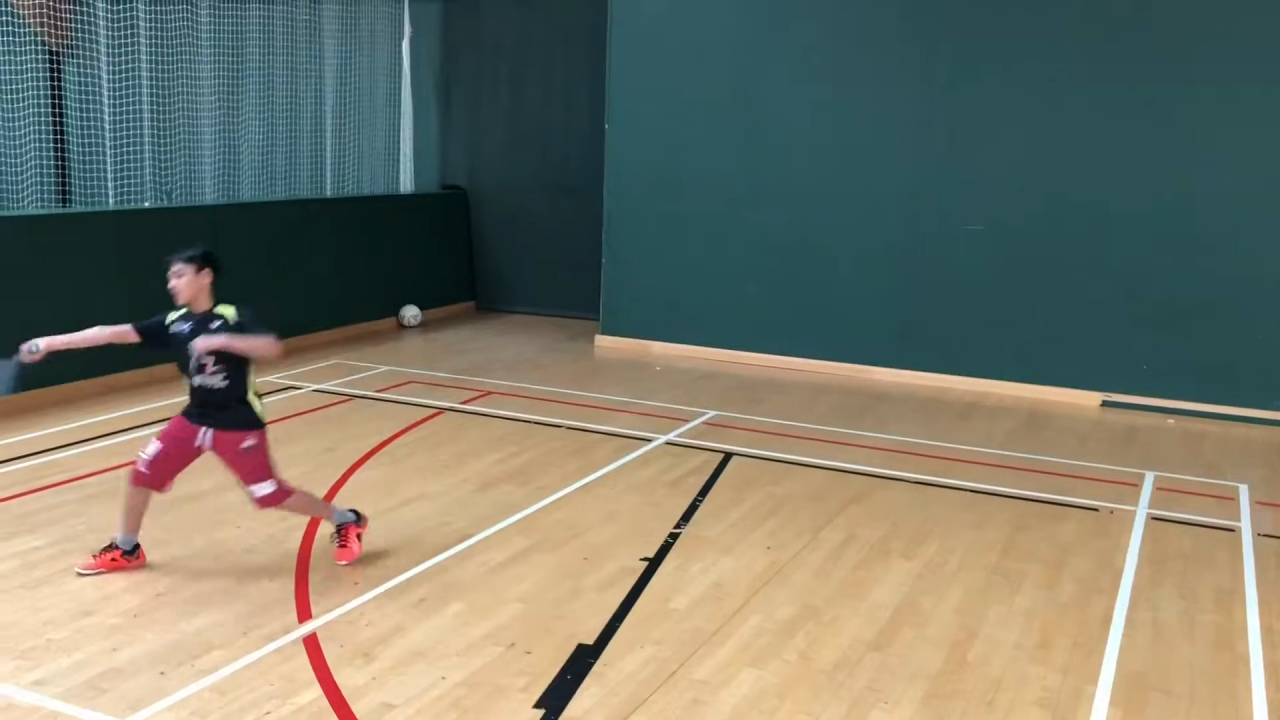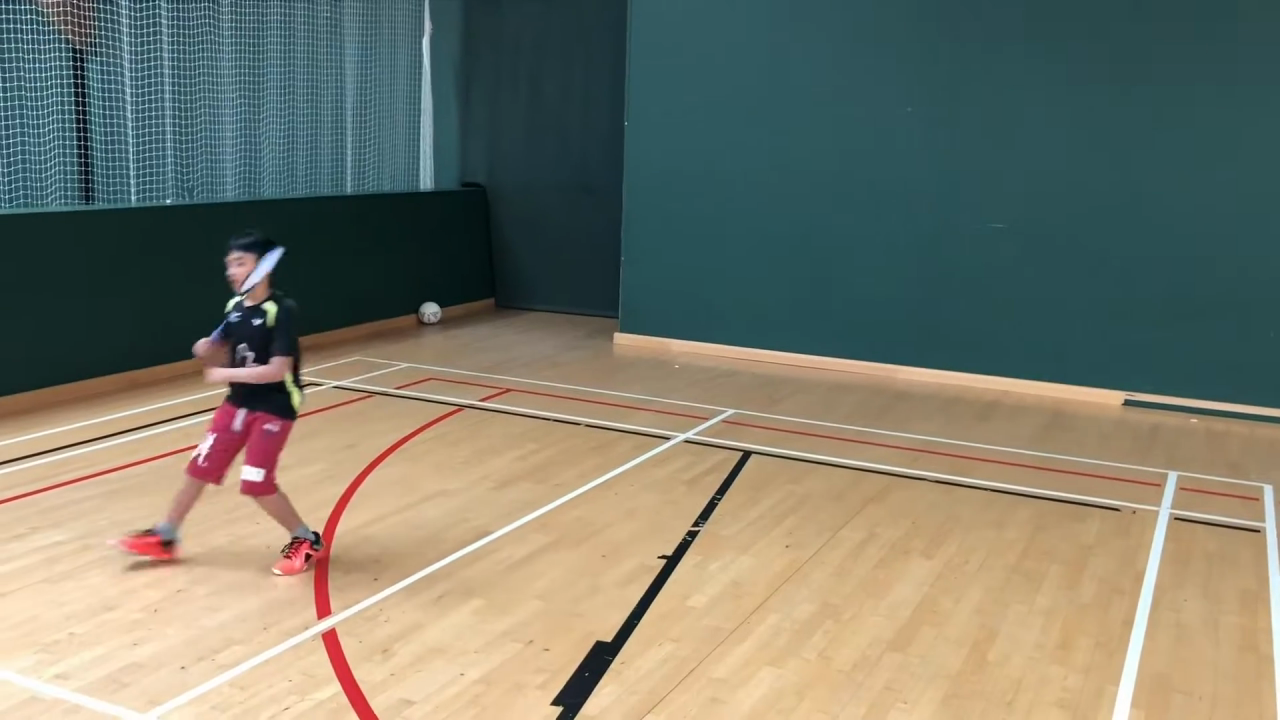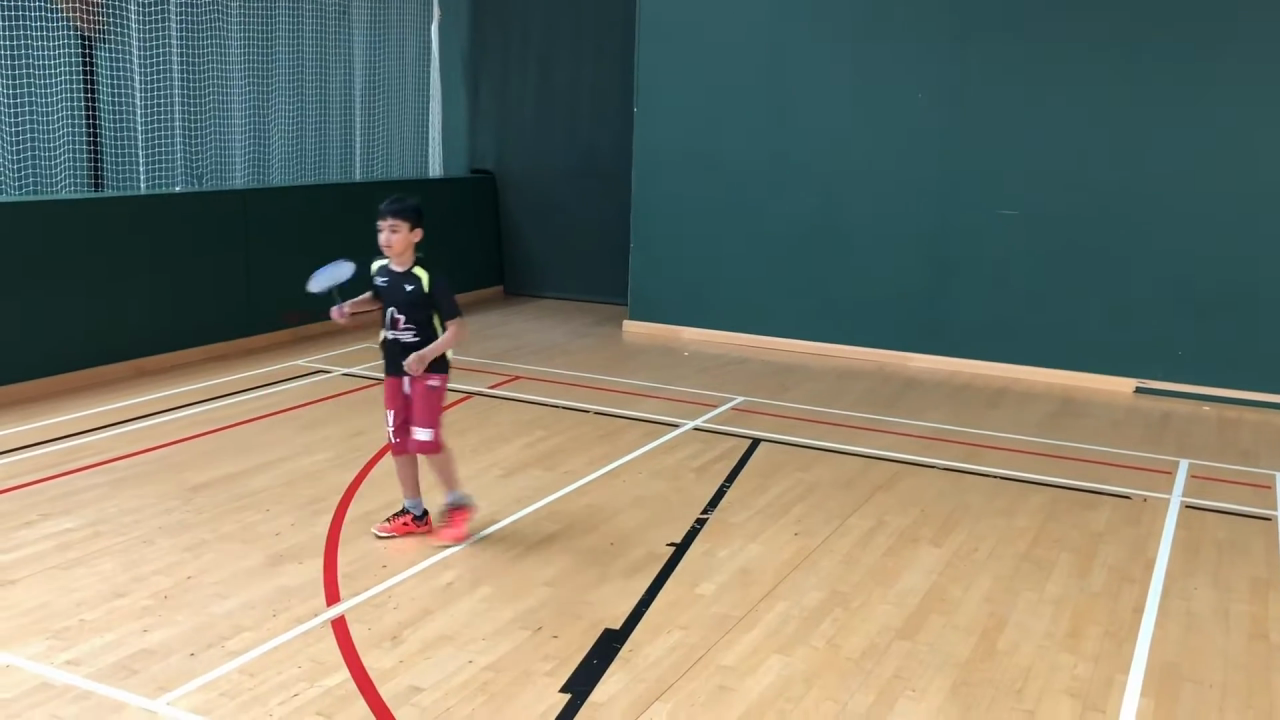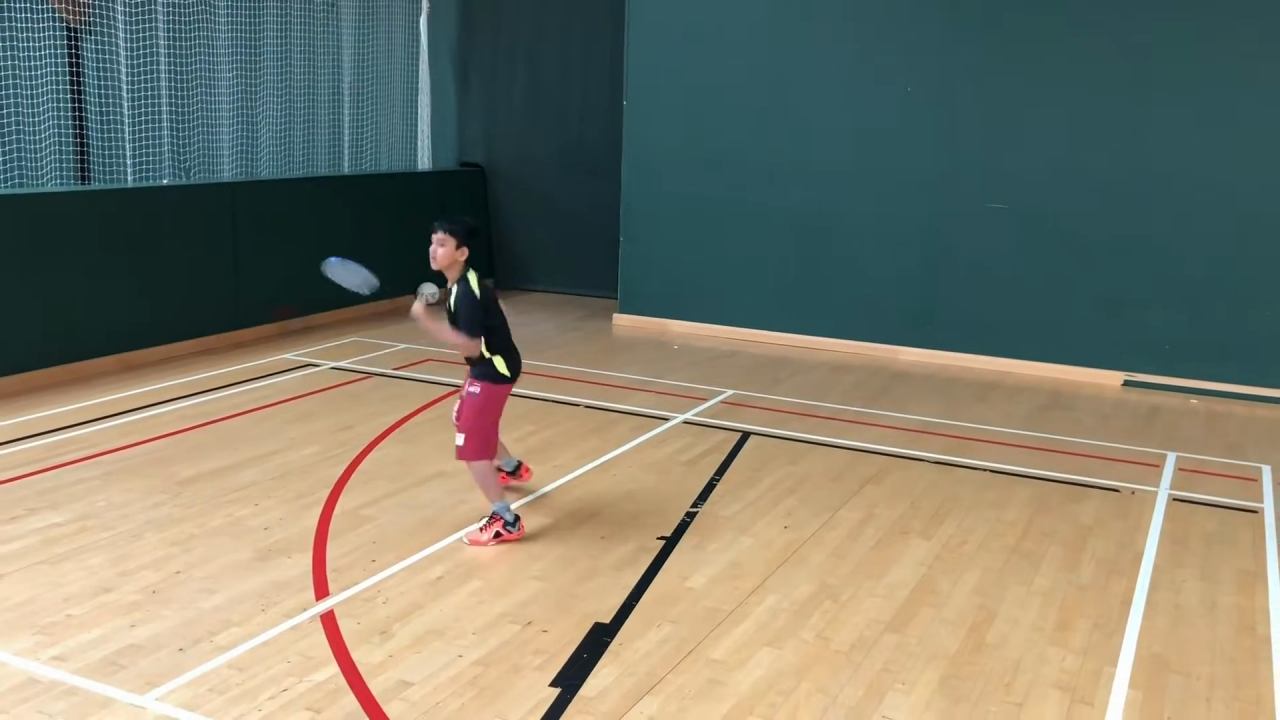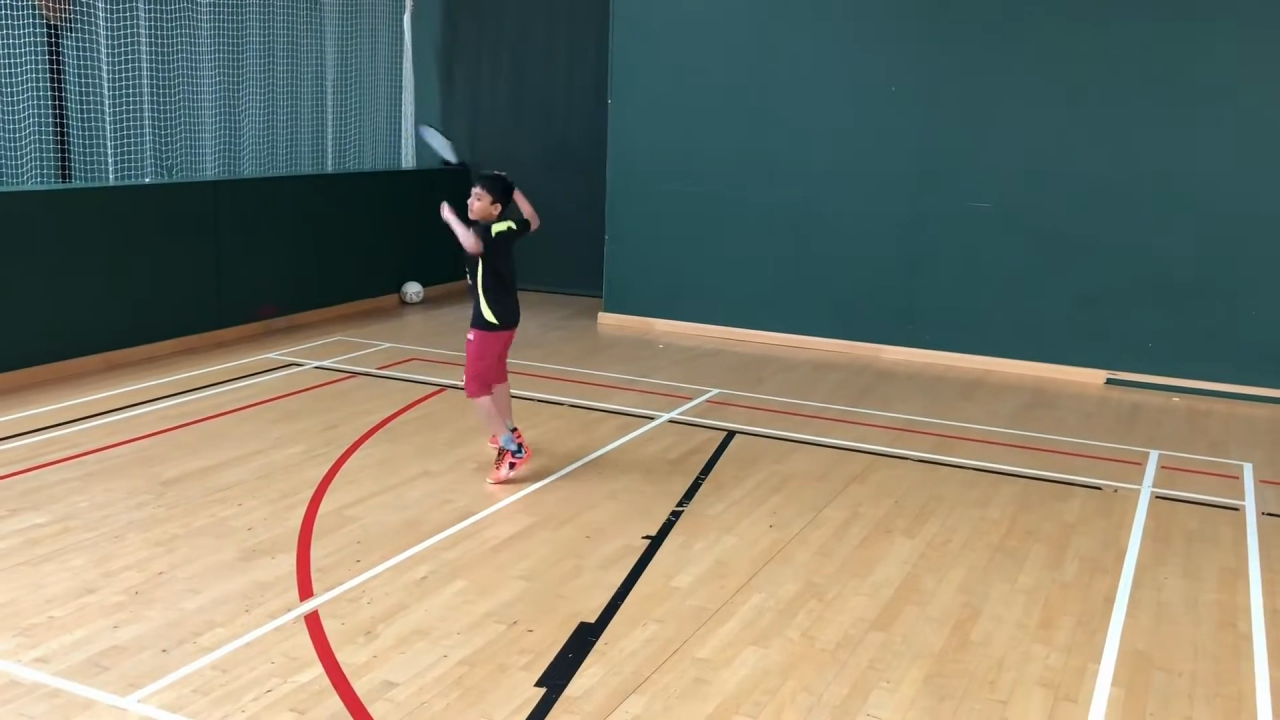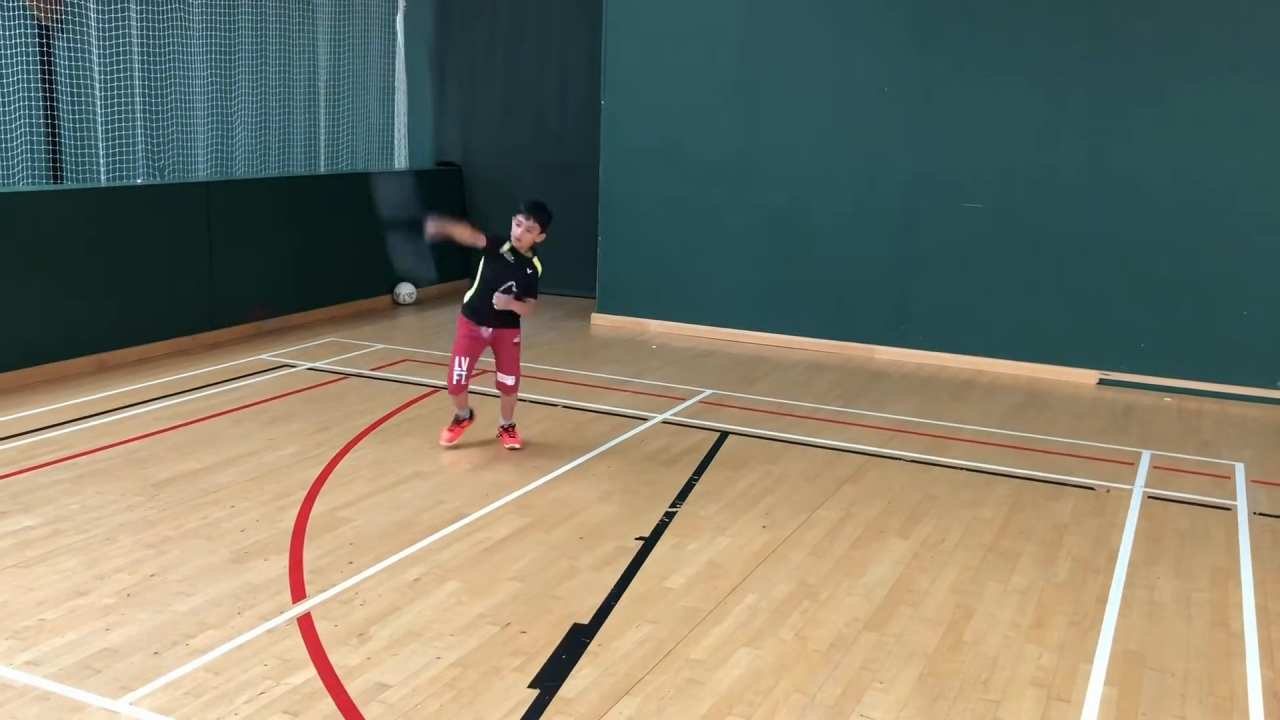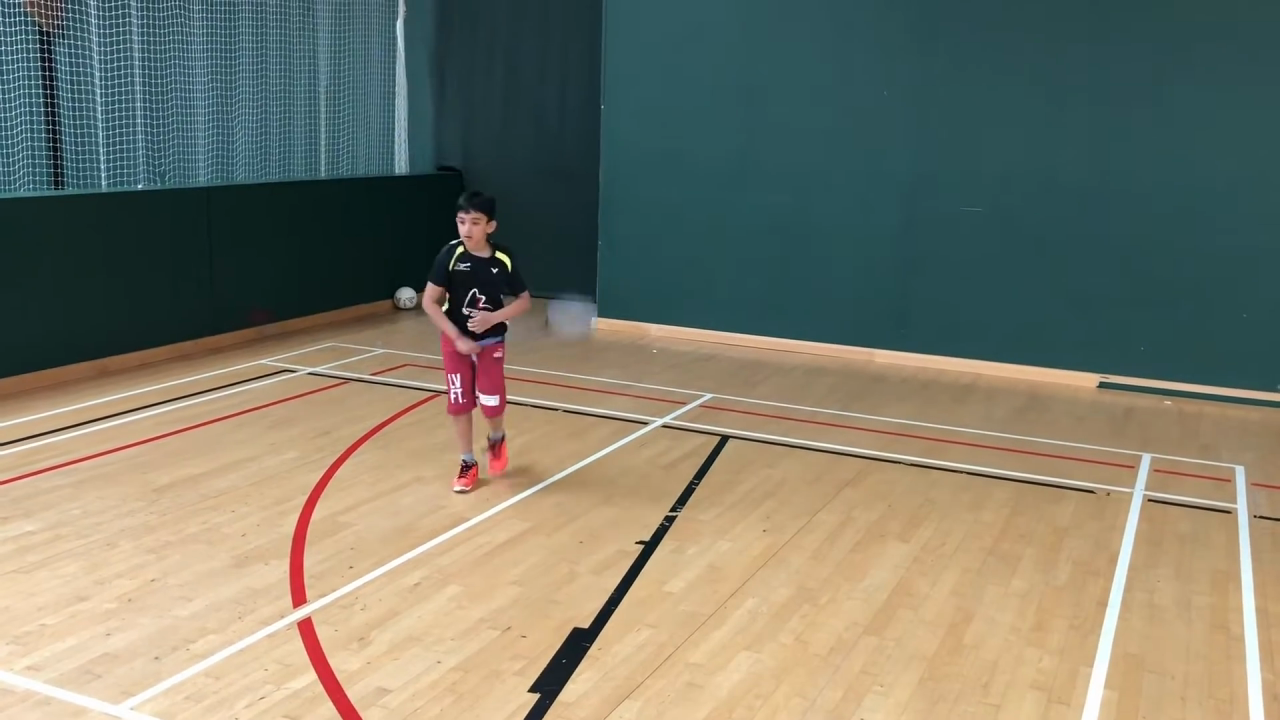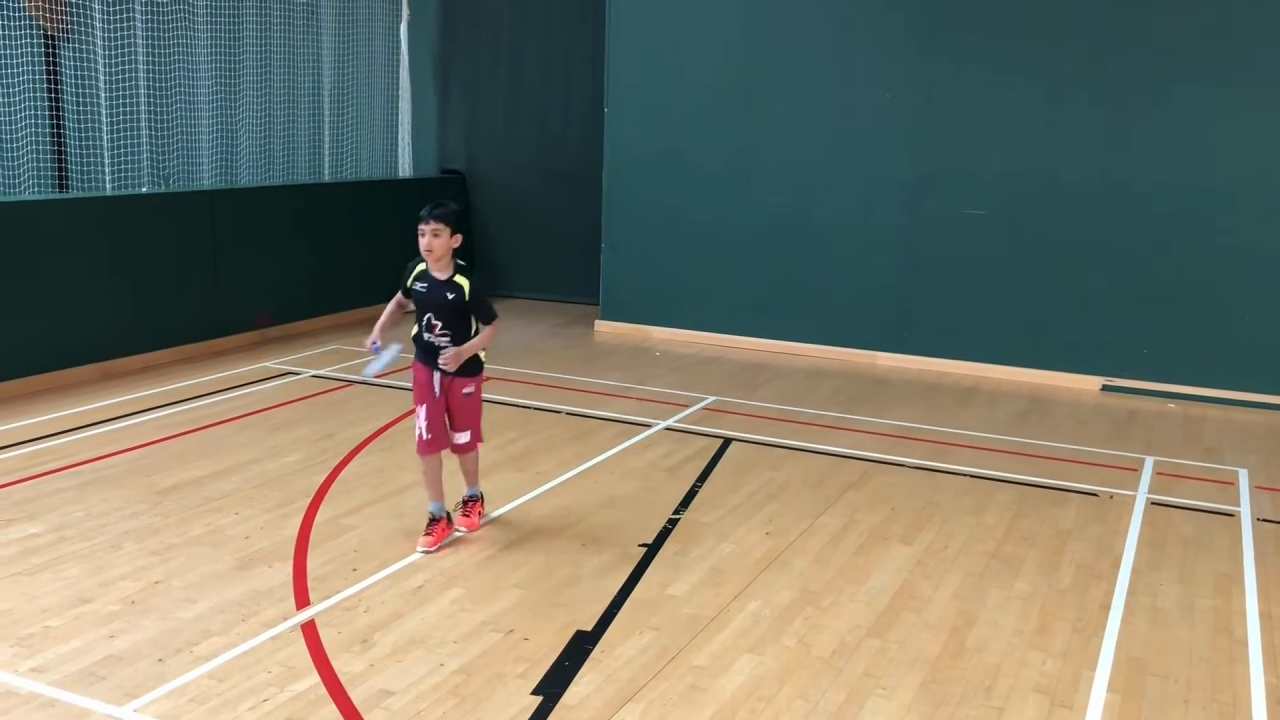
dt=0.5s
person 1, frame 1
left shoulder: (232, 318)
right shoulder: (170, 323)
left elbow: (272, 349)
right elbow: (114, 333)
left wrist: (223, 341)
right wrist: (51, 343)
left hip: (238, 422)
right hip: (196, 419)
left knee: (269, 492)
right knee: (143, 472)
left ankle: (347, 522)
right ankle: (126, 548)
person 1, frame 2
left shoulder: (282, 312)
right shoulder: (234, 308)
left elbow: (280, 370)
right elbow: (221, 349)
left wrist: (225, 374)
right wrist: (207, 347)
left hip: (274, 406)
right hip: (239, 402)
left knee: (257, 484)
right knee: (202, 466)
left ankle: (306, 540)
right ankle: (163, 537)
person 1, frame 3
left shoulder: (429, 280)
right shoulder: (378, 270)
left elbow: (455, 329)
left wrist: (427, 355)
right wrist: (347, 306)
left hip: (427, 368)
right hip: (395, 370)
left knee: (427, 439)
right knee: (399, 442)
left ankle: (457, 505)
right ankle: (415, 512)
person 1, frame 4
left shoulder: (465, 294)
right shoulder: (463, 283)
left elbow: (472, 348)
right elbow: (493, 308)
left wrist: (429, 322)
right wrist: (445, 316)
left hip: (494, 372)
right hip: (485, 368)
left knee: (472, 445)
right knee: (465, 420)
left ankle: (506, 520)
right ankle: (512, 467)
person 1, frame 5
left shoulder: (488, 233)
right shoulder: (510, 227)
left elbow: (472, 244)
right elbow: (534, 220)
left wrist: (451, 217)
right wrist: (512, 191)
left hip: (489, 320)
right hip: (505, 317)
left knee: (477, 386)
right knee: (494, 377)
left ankle: (511, 451)
right ankle: (509, 432)
person 1, frame 6
left shoulder: (533, 267)
right shoulder: (497, 244)
left elbow: (529, 307)
right elbow: (468, 235)
left wrist: (513, 304)
right wrist: (440, 226)
left hip: (506, 326)
right hip: (473, 320)
left knee: (509, 383)
right knee: (456, 383)
left ankle: (507, 425)
right ankle: (463, 415)
person 1, frame 7
left shoulder: (504, 261)
right shoulder: (450, 255)
left elbow: (524, 300)
right elbow: (430, 302)
left wrist: (495, 318)
right wrist: (454, 336)
left hip: (490, 339)
right hip: (456, 338)
left knee: (491, 403)
right knee: (459, 402)
left ankle: (496, 437)
right ankle: (468, 463)
person 1, frame 8
left shoulder: (466, 284)
right shoulder: (415, 272)
left elbow: (491, 327)
right elbow: (400, 301)
left wrist: (465, 351)
right wrist: (377, 330)
left hip: (463, 371)
right hip: (426, 367)
left knee: (463, 441)
right knee: (428, 440)
left ankle: (472, 497)
right ankle: (438, 516)
